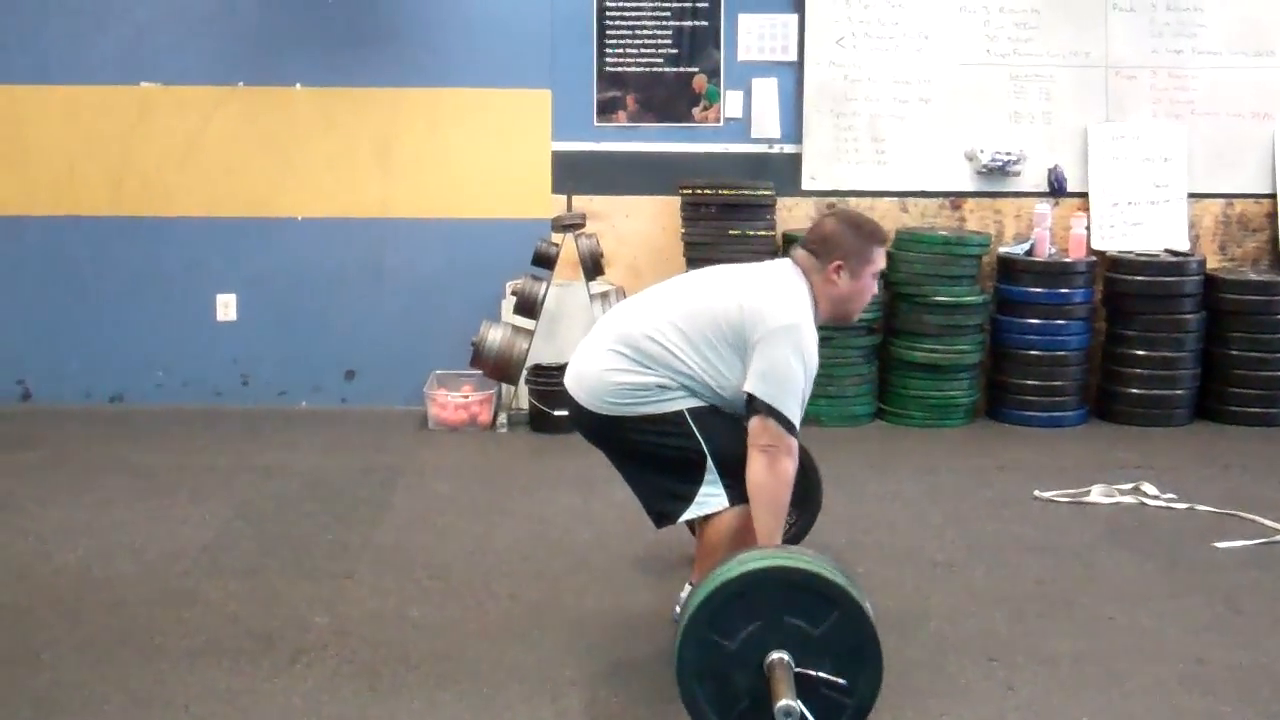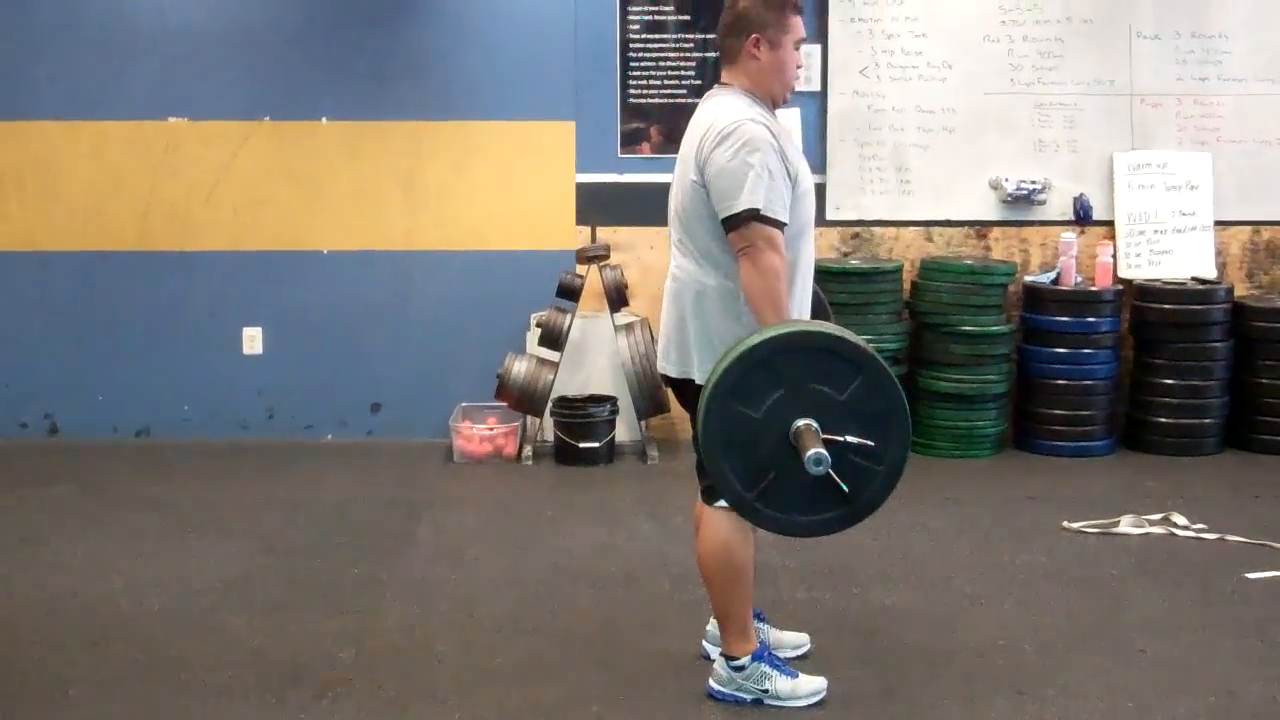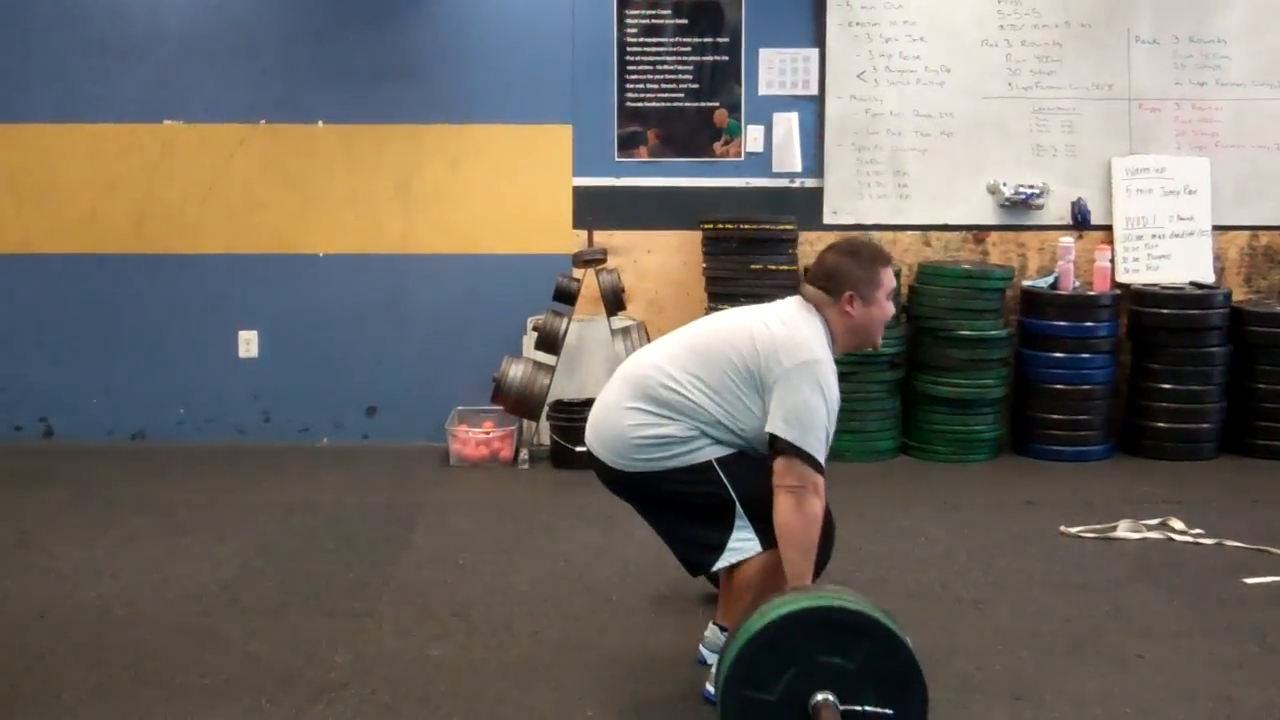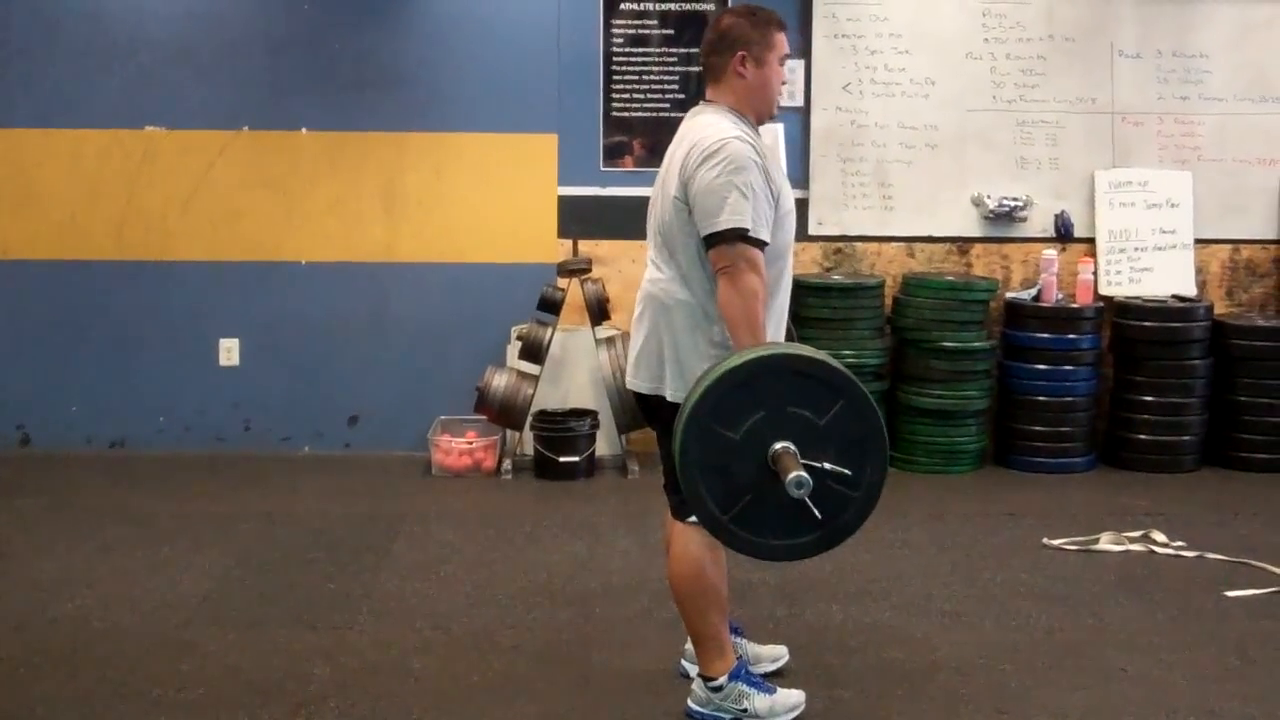
dt=1s
person 1, frame 1
left shoulder: (779, 288)
right shoulder: (790, 327)
right elbow: (772, 453)
left hip: (612, 375)
right hip: (623, 393)
left knee: (729, 469)
right knee: (740, 494)
person 1, frame 2
left shoulder: (728, 117)
right shoulder: (743, 130)
right elbow: (757, 251)
left hip: (719, 339)
right hip: (731, 347)
left knee: (728, 492)
right knee: (731, 498)
left ankle: (733, 624)
right ankle: (738, 664)
person 1, frame 3
left shoulder: (791, 324)
right shoulder: (807, 358)
right elbow: (799, 492)
left hip: (634, 425)
right hip: (646, 442)
left knee: (773, 510)
right knee: (775, 529)
left ankle: (728, 633)
person 1, frame 4
left shoulder: (707, 133)
right shoulder: (728, 146)
right elbow: (736, 272)
left hip: (688, 354)
right hip: (700, 364)
left knee: (704, 510)
right knee: (700, 515)
left ankle: (714, 640)
